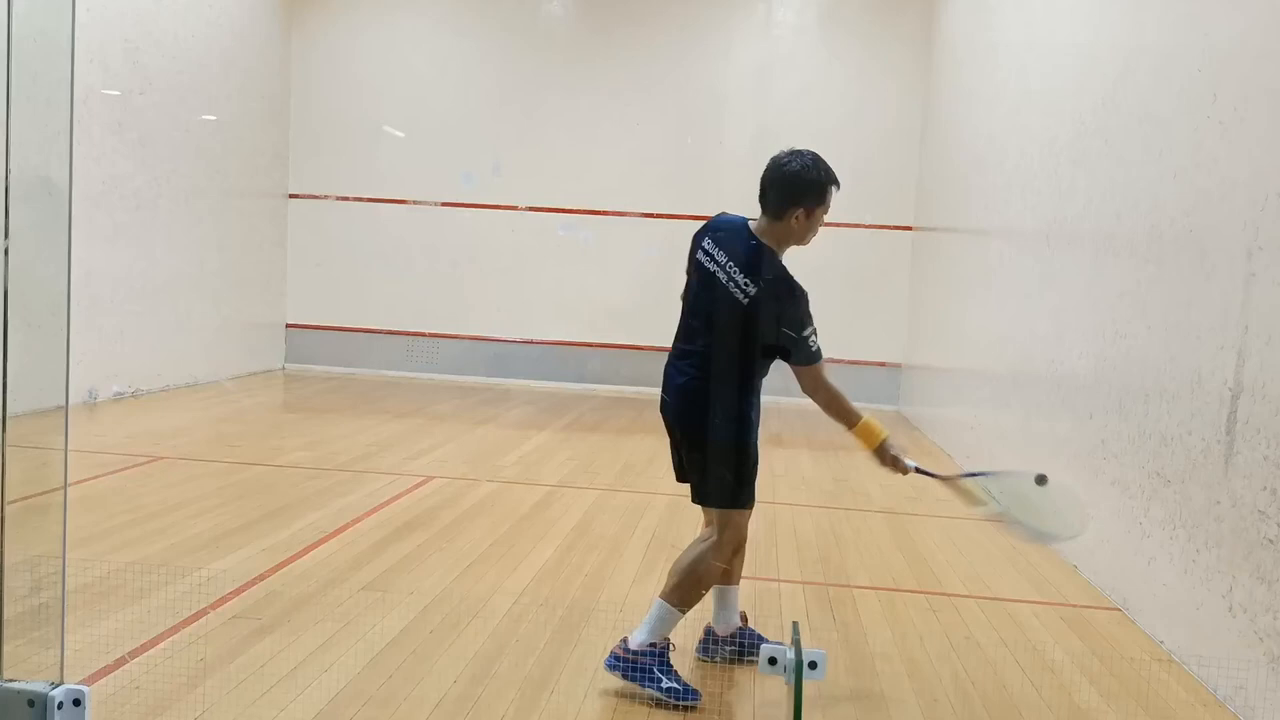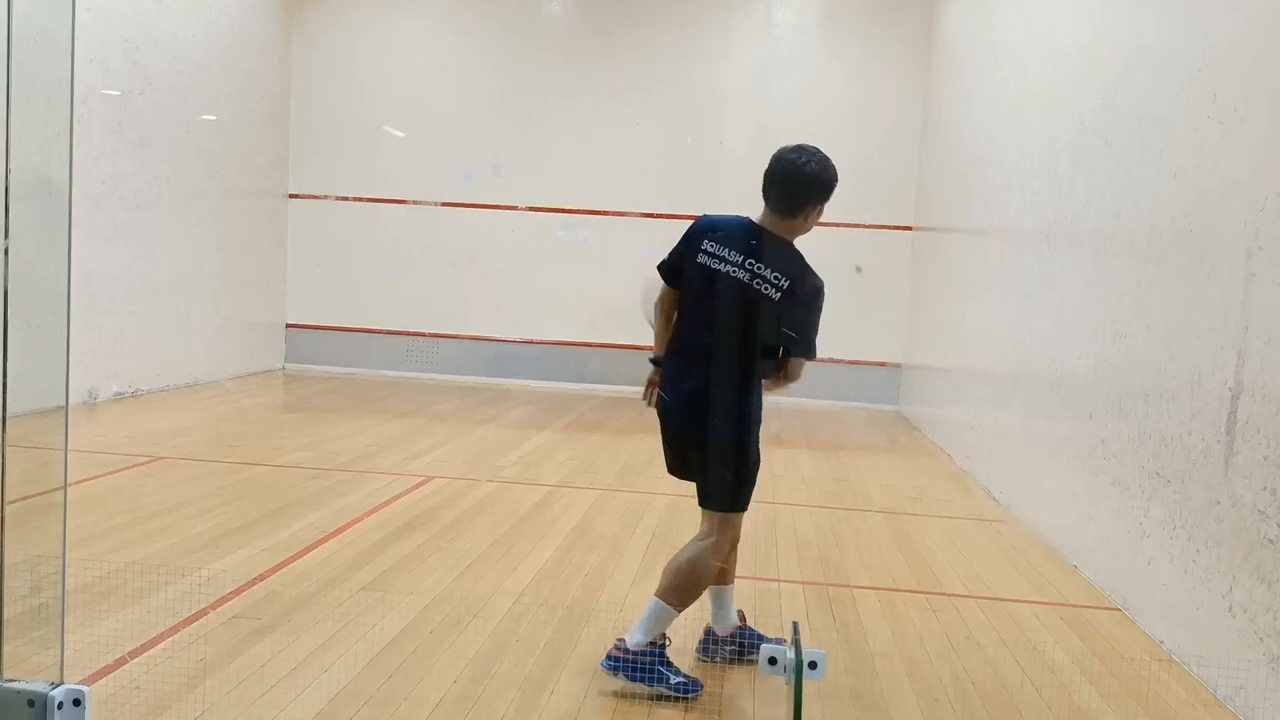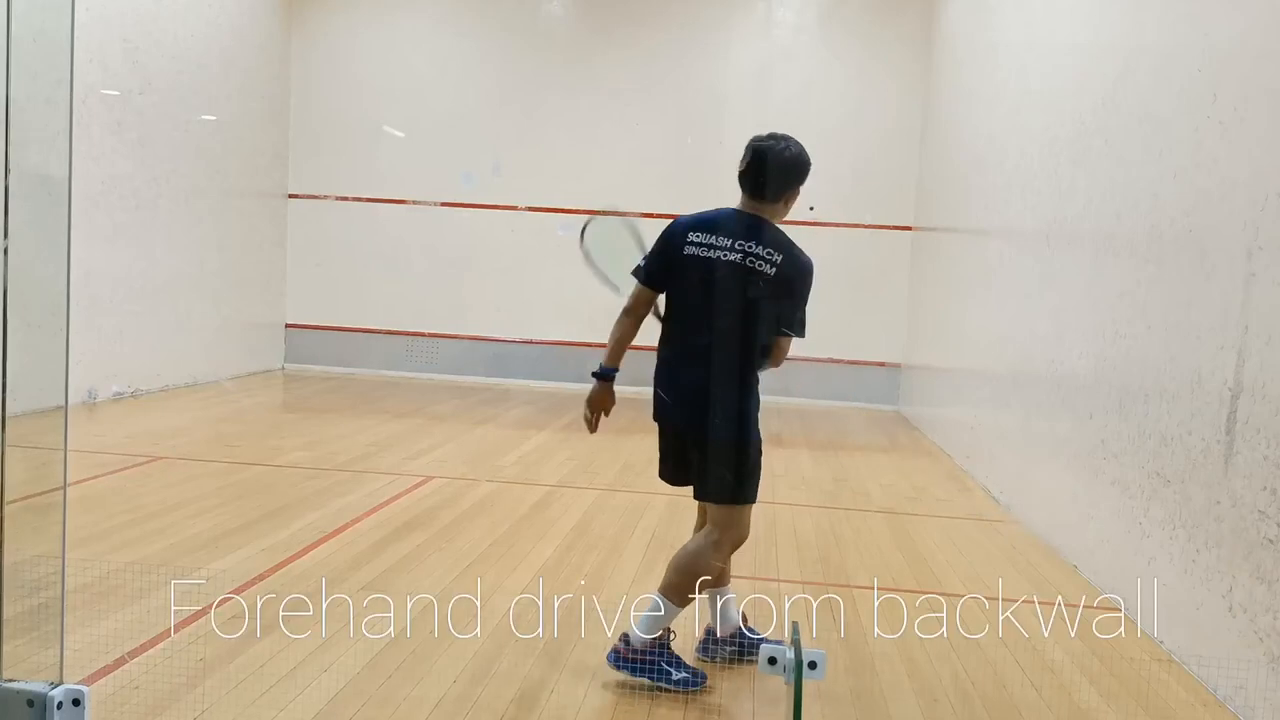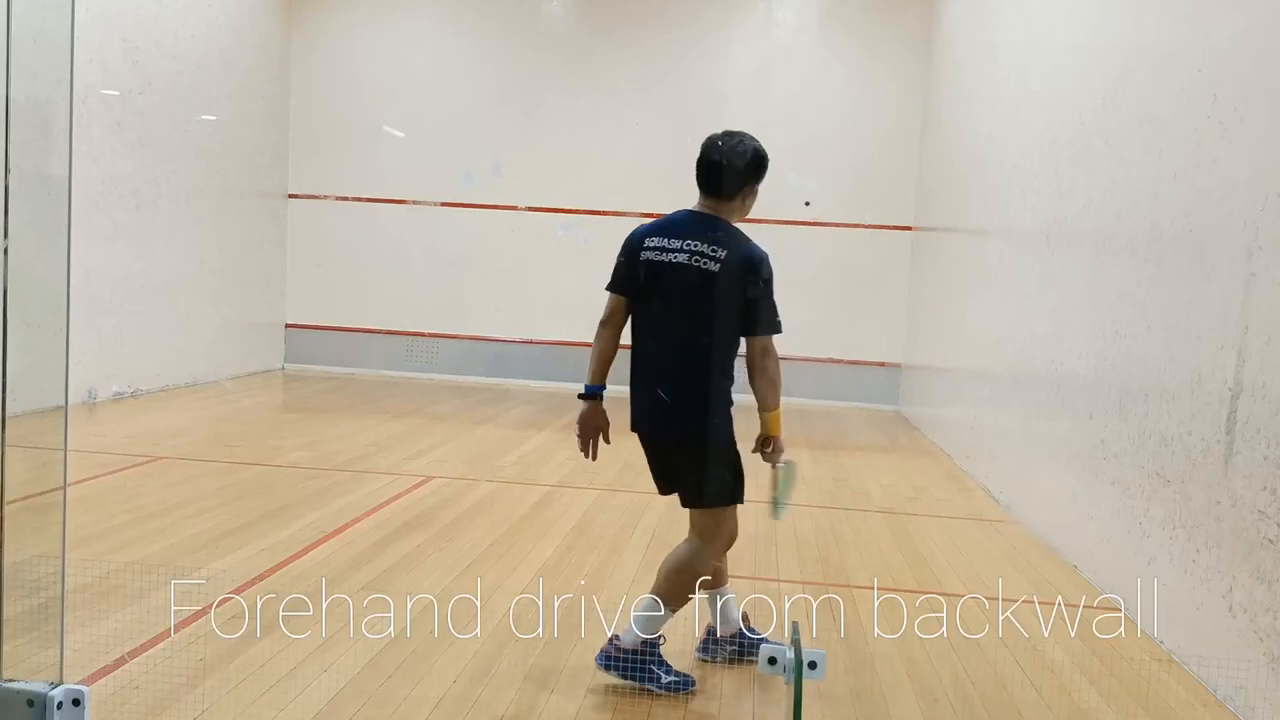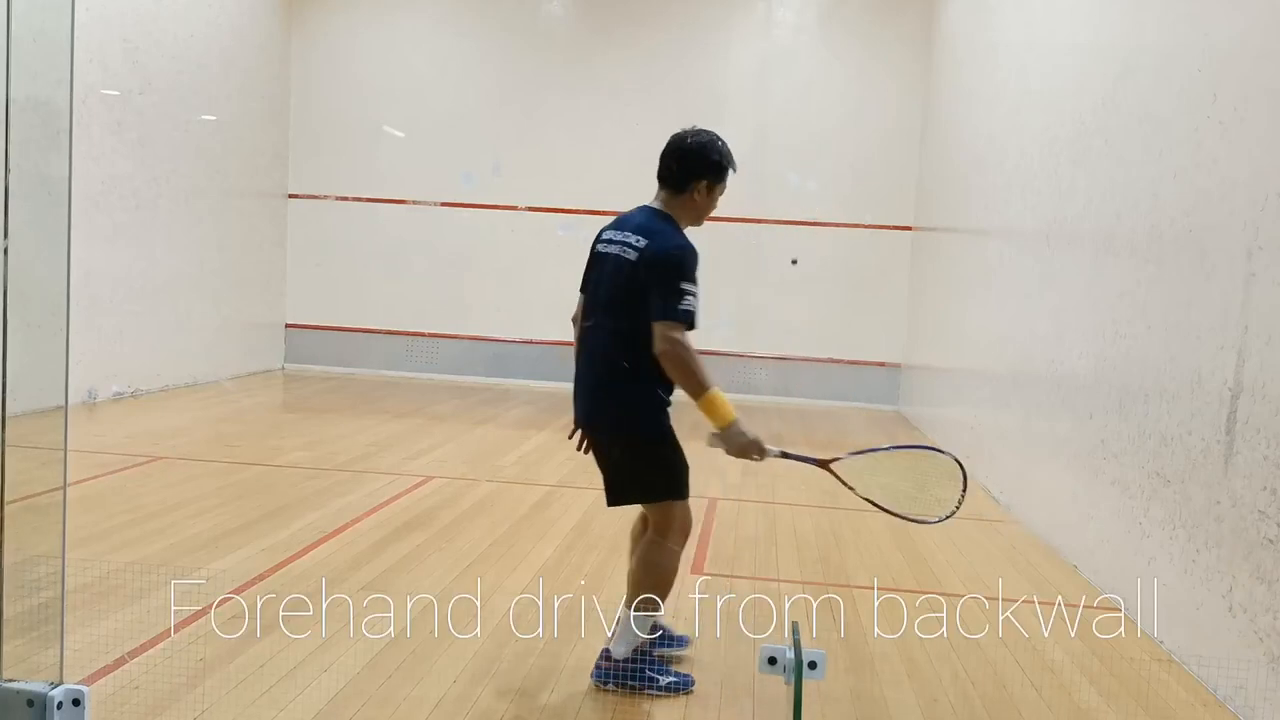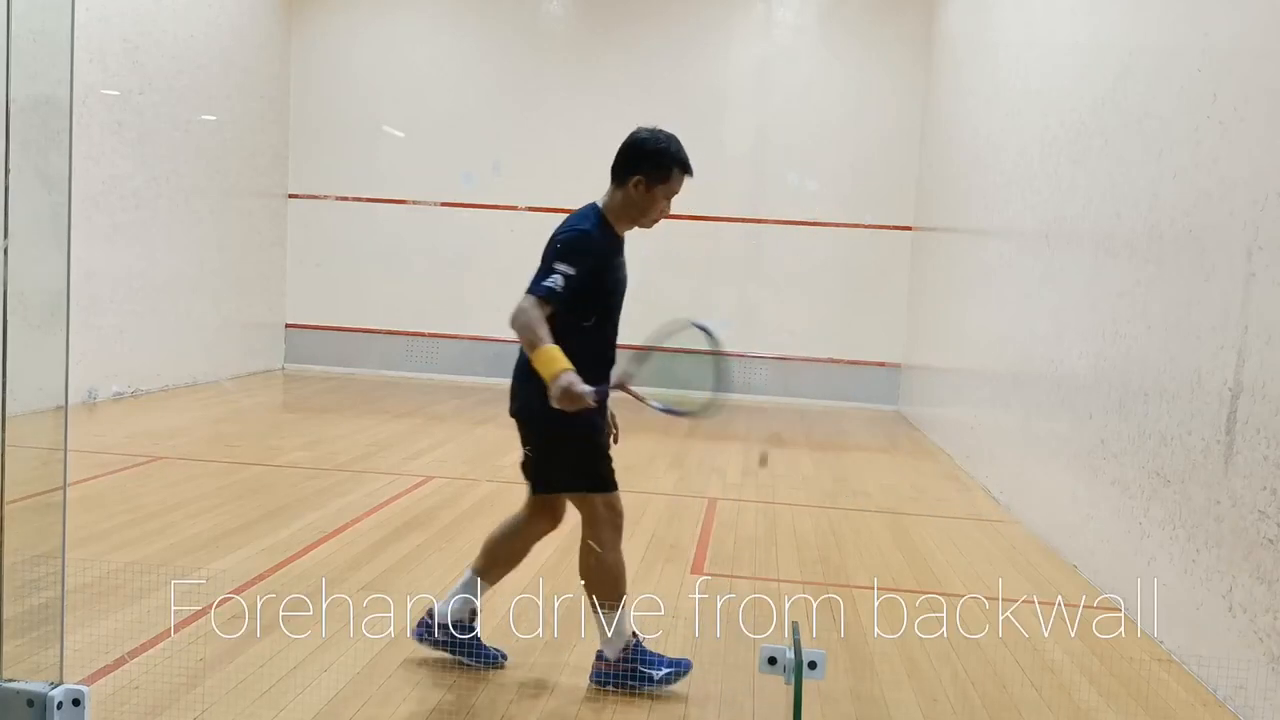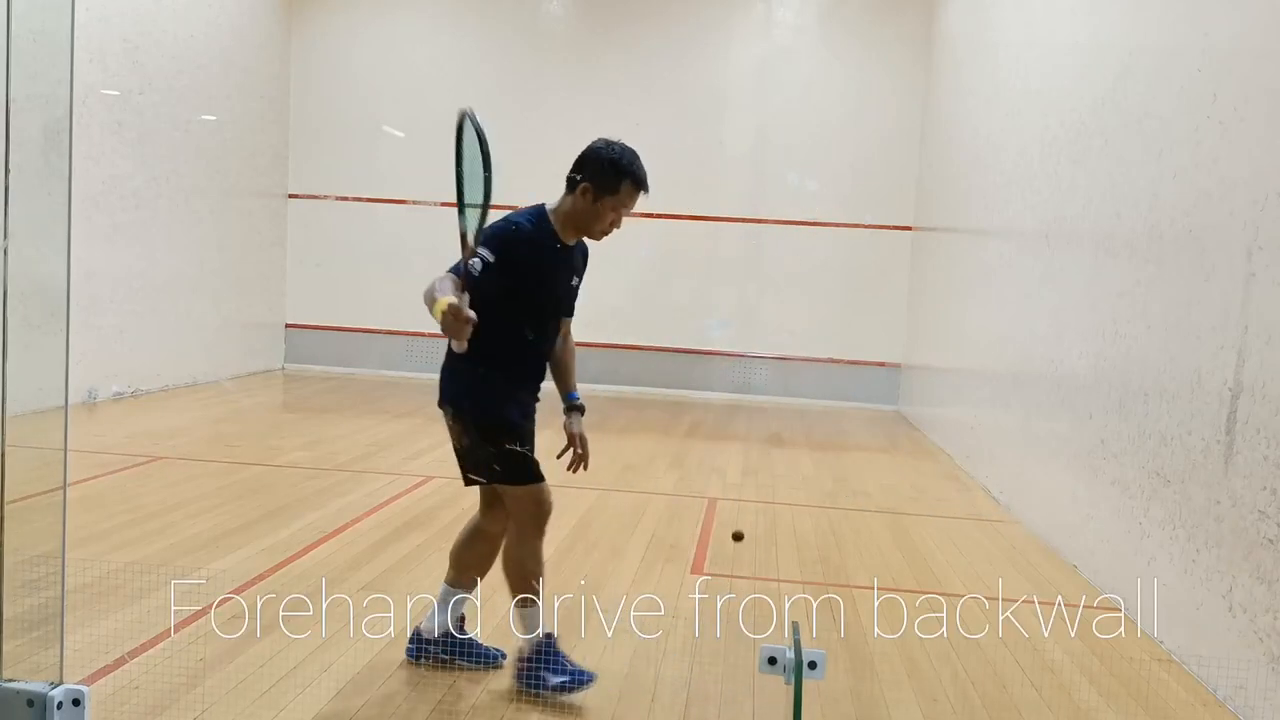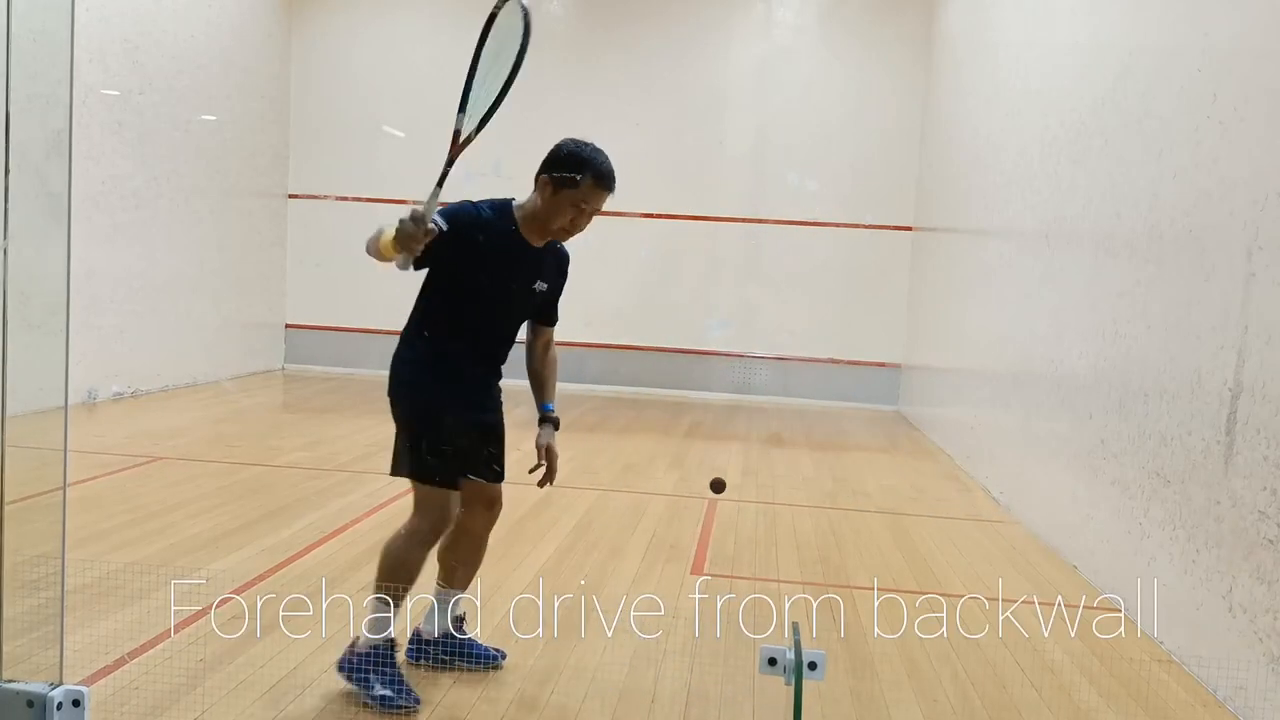
dt=0.4s
person 1, frame 1
left shoulder: (715, 230)
right shoulder: (781, 293)
right elbow: (815, 384)
right wrist: (876, 440)
left hip: (683, 395)
right hip: (719, 411)
left knee: (732, 516)
right knee: (721, 534)
left ankle: (726, 630)
right ankle: (640, 648)
person 1, frame 2
left shoulder: (704, 231)
right shoulder: (804, 285)
left elbow: (664, 304)
right elbow: (788, 369)
left wrist: (660, 366)
left hip: (677, 400)
right hip: (728, 414)
left knee: (720, 518)
right knee: (718, 534)
left ankle: (724, 630)
right ankle: (636, 647)
person 1, frame 3
left shoulder: (684, 231)
right shoulder: (793, 263)
left elbow: (634, 309)
right elbow: (776, 352)
left wrist: (604, 377)
left hip: (672, 401)
right hip: (726, 410)
left knee: (714, 516)
right knee: (727, 530)
left ankle: (726, 629)
right ankle: (642, 640)
person 1, frame 4
left shoulder: (645, 238)
right shoulder: (748, 260)
left elbow: (610, 323)
right elbow: (761, 354)
left wrist: (593, 397)
right wrist: (772, 427)
left hip: (648, 410)
right hip: (699, 415)
left knee: (707, 521)
right knee: (715, 531)
left ankle: (727, 630)
right ankle: (631, 646)
person 1, frame 5
left shoulder: (612, 231)
right shoulder: (672, 250)
left elbow: (580, 320)
right elbow: (668, 343)
right wrist: (724, 419)
left hip: (597, 403)
right hip: (632, 411)
left knee: (657, 512)
right knee: (671, 523)
left ankle: (639, 622)
right ankle: (624, 656)
person 1, frame 6
left shoulder: (608, 237)
right shoulder: (582, 237)
right elbow: (528, 311)
left wrist: (594, 392)
right wrist: (561, 375)
left hip: (563, 406)
right hip: (554, 406)
left knee: (543, 512)
right knee: (604, 517)
left ankle: (447, 617)
right ankle: (618, 655)
person 1, frame 7
left shoulder: (576, 254)
right shoulder: (515, 235)
right elbow: (447, 283)
left wrist: (572, 408)
right wrist: (448, 308)
left hip: (515, 398)
right hip: (476, 393)
left knee: (499, 511)
right knee: (531, 508)
left ankle: (437, 631)
right ankle: (533, 648)
person 1, frame 8
left shoulder: (556, 261)
right shoulder: (471, 223)
left elbow: (541, 343)
right elbow: (376, 245)
left wrist: (548, 419)
right wrist: (400, 241)
left hip: (479, 394)
right hip: (423, 386)
left knee: (483, 504)
right knee: (433, 513)
left ankle: (436, 631)
right ankle: (367, 648)
